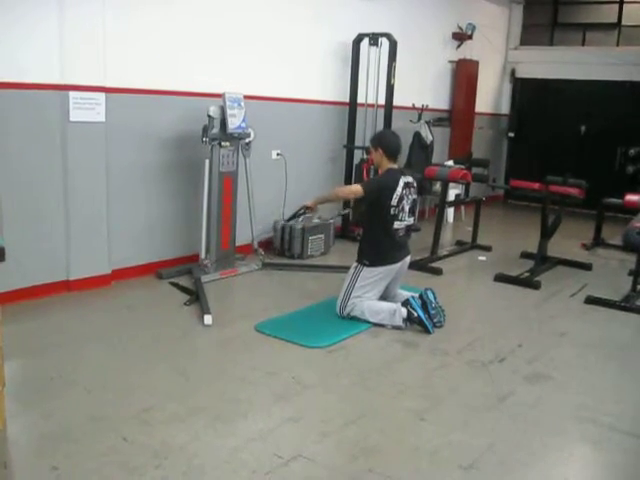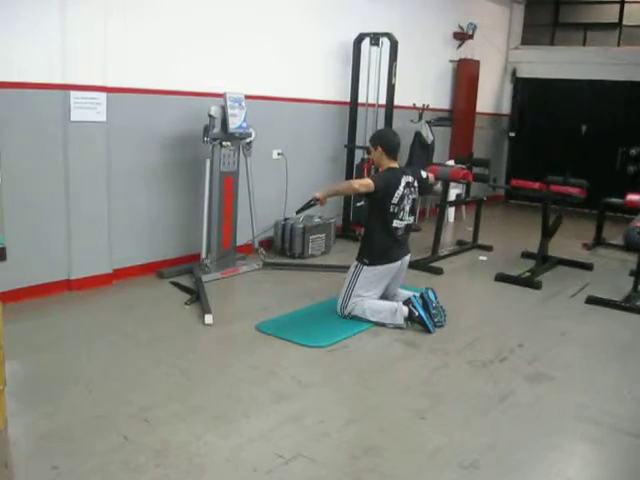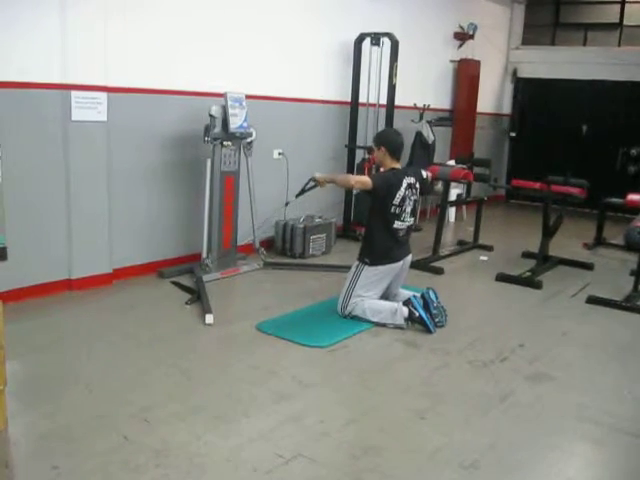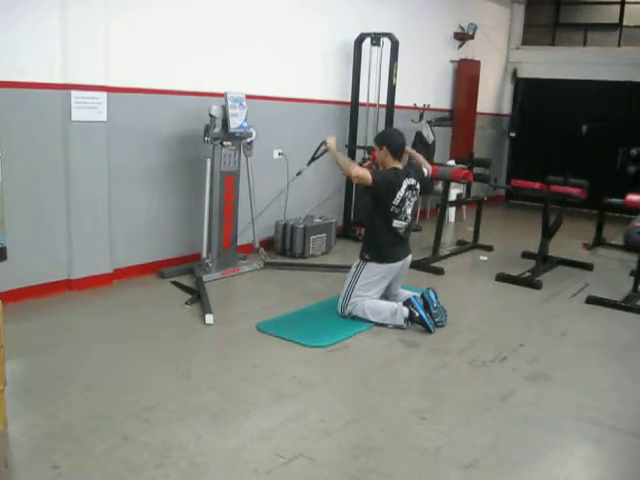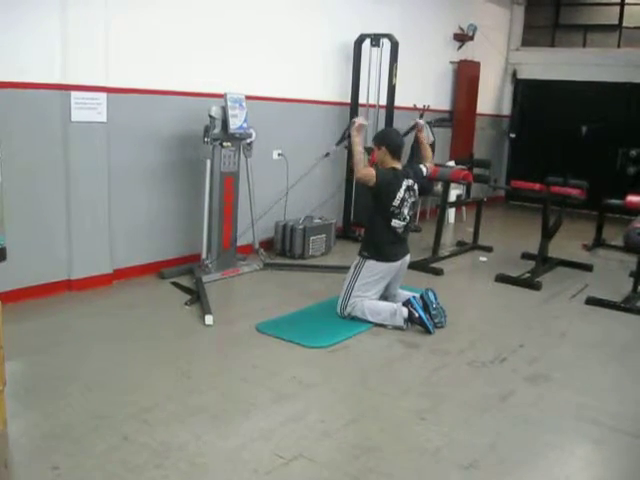
dt=0.3s
person 1, frame 1
left shoulder: (381, 182)
right shoulder: (410, 179)
left elbow: (347, 192)
left wrist: (317, 201)
left hip: (376, 261)
right hip: (402, 256)
left knee: (347, 306)
right knee: (386, 295)
left ankle: (404, 314)
right ankle: (420, 301)
person 1, frame 2
left shoulder: (384, 180)
right shoulder: (412, 176)
left elbow: (358, 185)
right elbow: (431, 179)
left wrist: (326, 193)
left hip: (377, 259)
right hip: (401, 255)
left knee: (348, 306)
right knee: (387, 295)
left ankle: (406, 313)
right ankle: (420, 301)
person 1, frame 3
left shoulder: (386, 180)
right shoulder: (413, 176)
left elbow: (356, 181)
right elbow: (428, 176)
left wrist: (327, 178)
left hip: (378, 259)
right hip: (403, 255)
left knee: (349, 305)
right knee: (388, 294)
left ankle: (406, 313)
right ankle: (422, 301)
person 1, frame 4
left shoulder: (386, 179)
right shoulder: (414, 177)
left elbow: (355, 173)
right elbow: (427, 167)
left wrist: (333, 149)
right wrist: (407, 149)
left hip: (379, 258)
right hip: (403, 255)
left knee: (348, 305)
right knee: (388, 294)
left ankle: (405, 313)
right ankle: (422, 301)
person 1, frame 5
left shoulder: (386, 178)
right shoulder: (412, 176)
left elbow: (361, 174)
right elbow: (428, 164)
left wrist: (356, 136)
right wrist: (421, 135)
left hip: (377, 258)
right hip: (401, 254)
left knee: (348, 306)
right knee: (388, 295)
left ankle: (405, 314)
right ankle: (421, 302)
